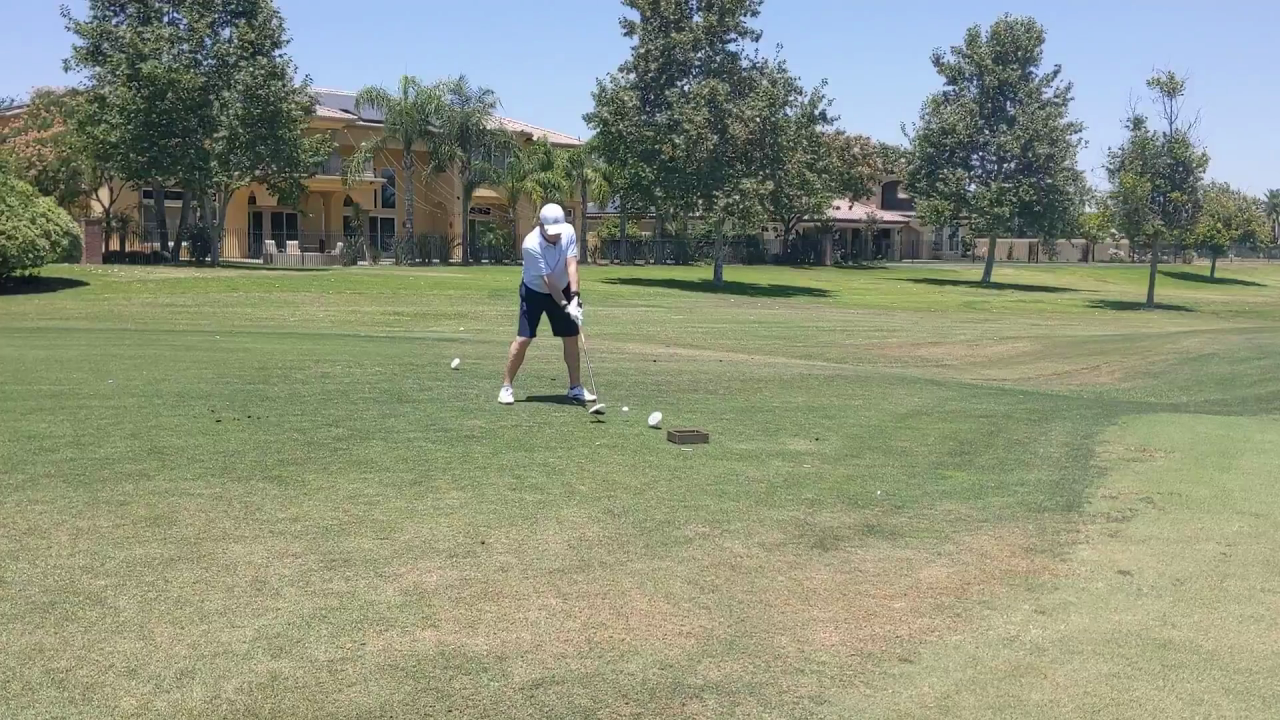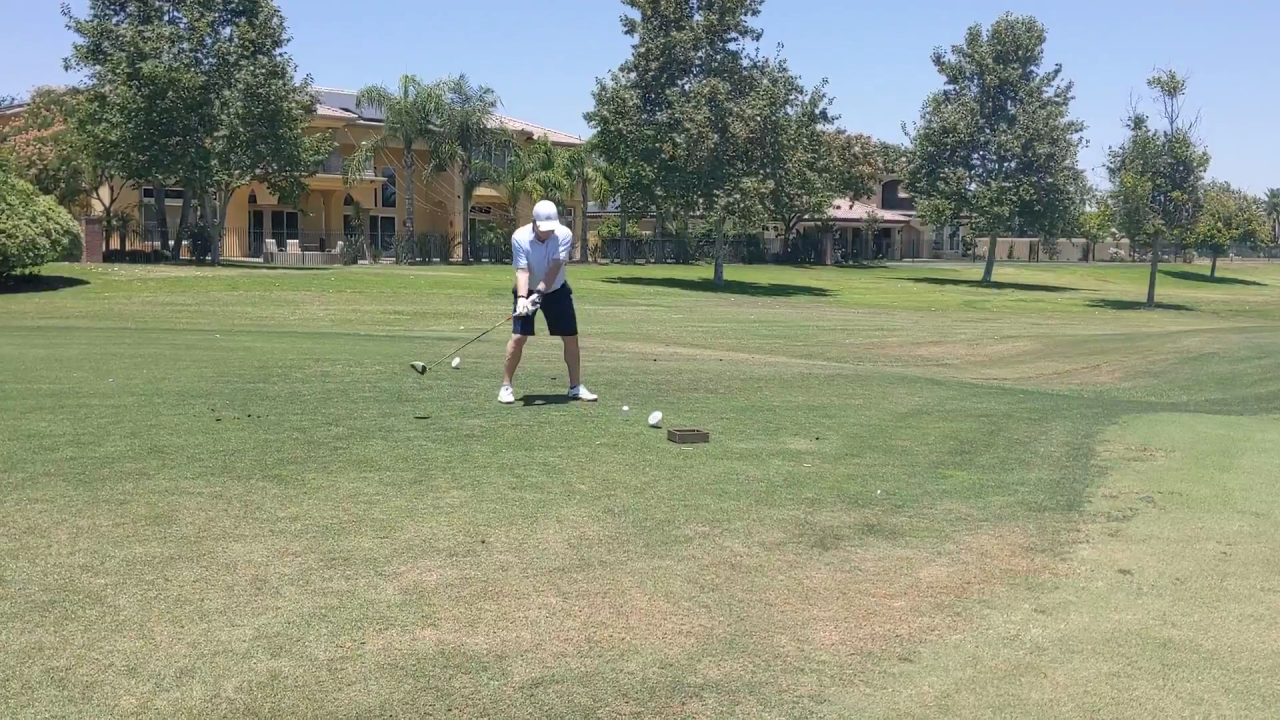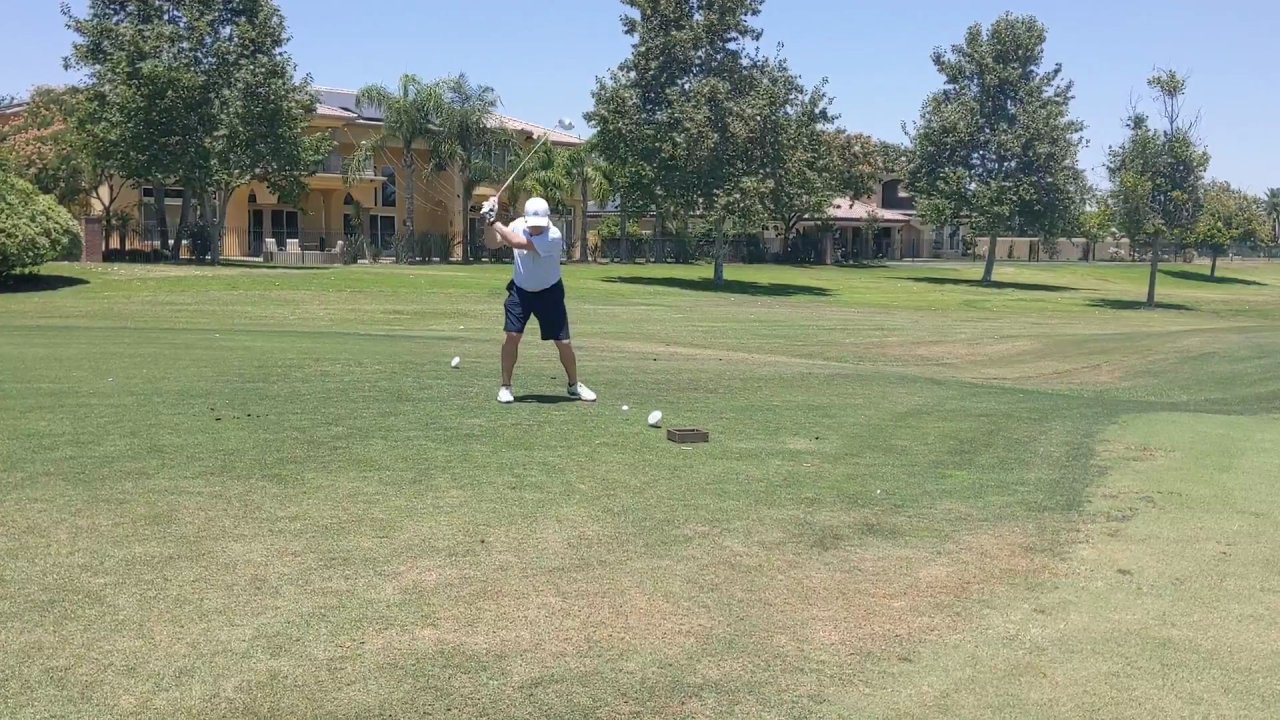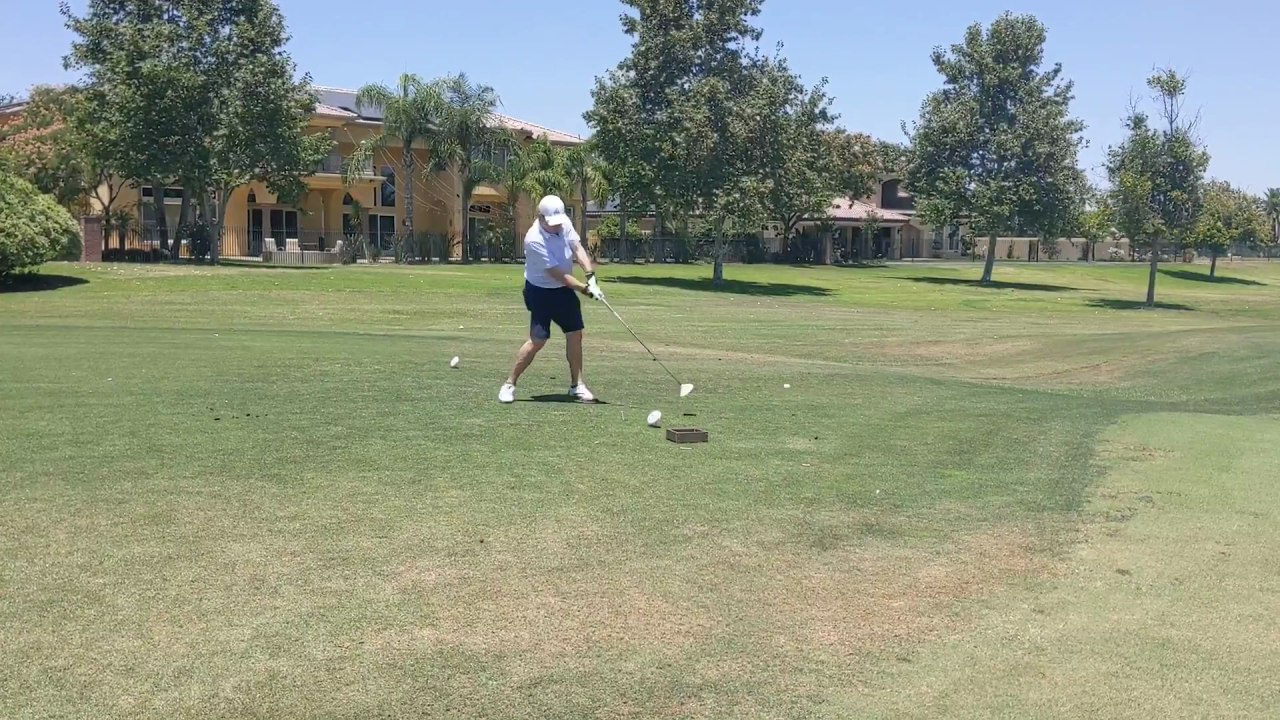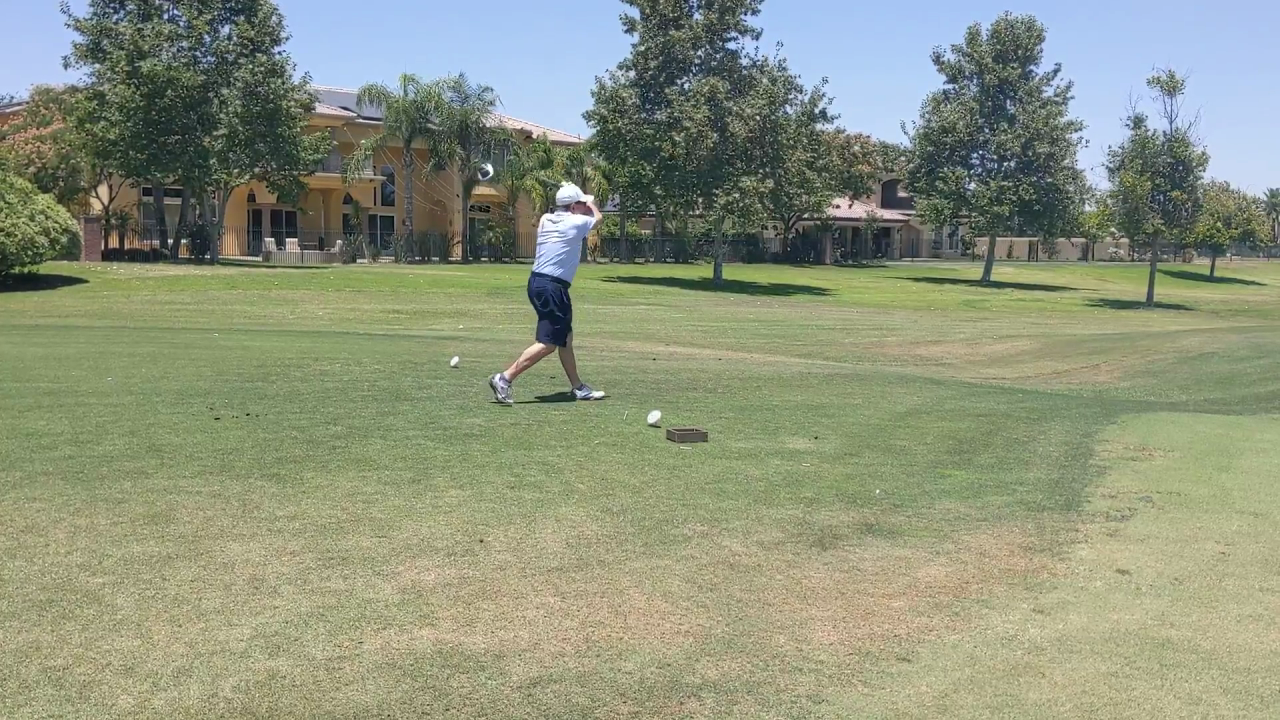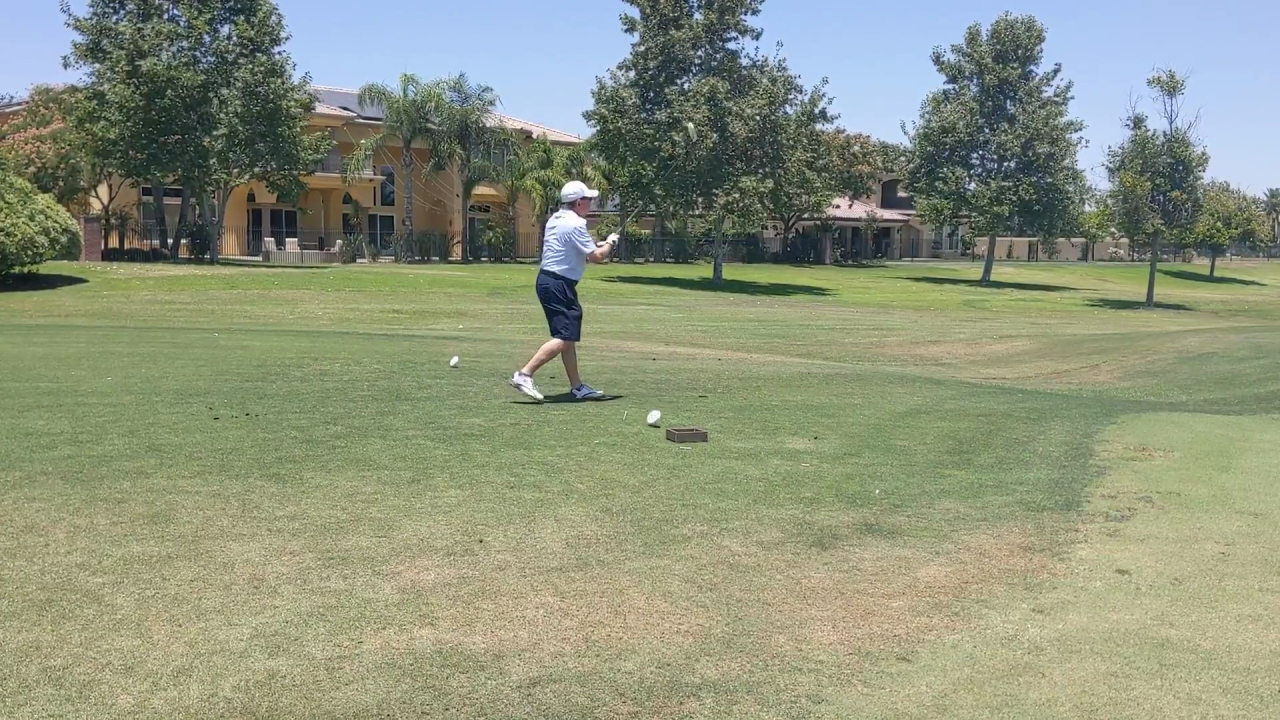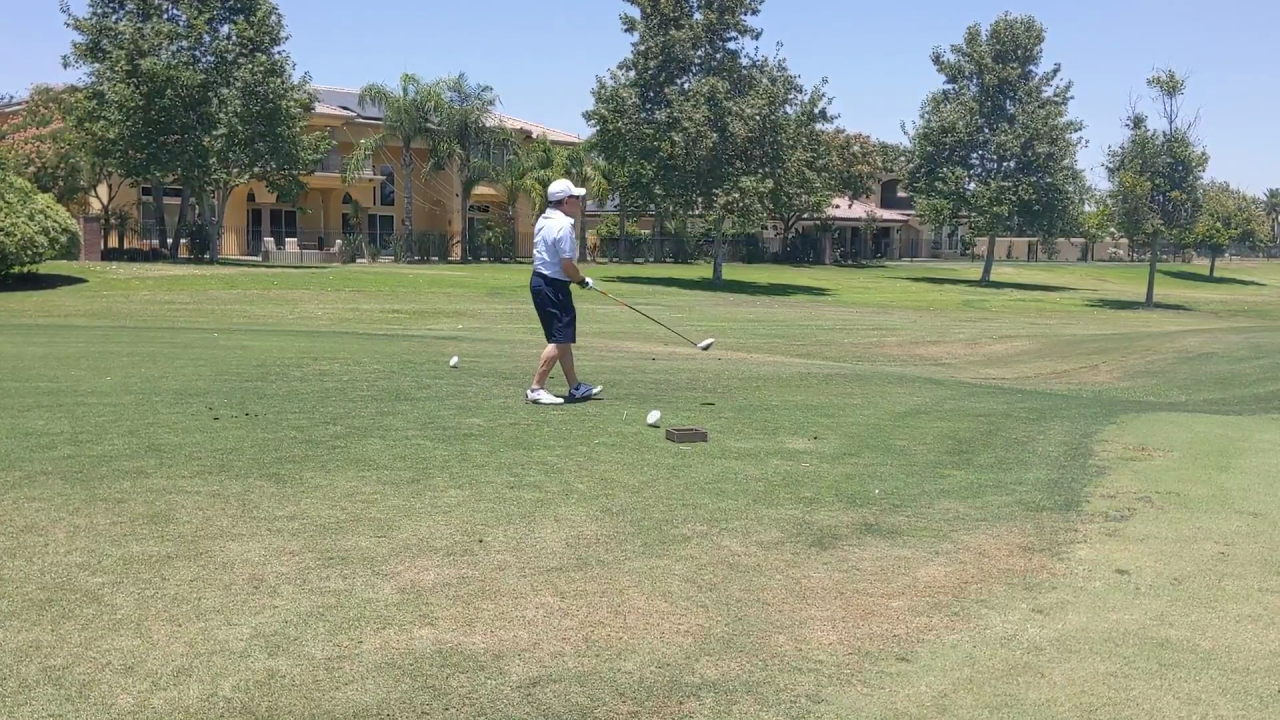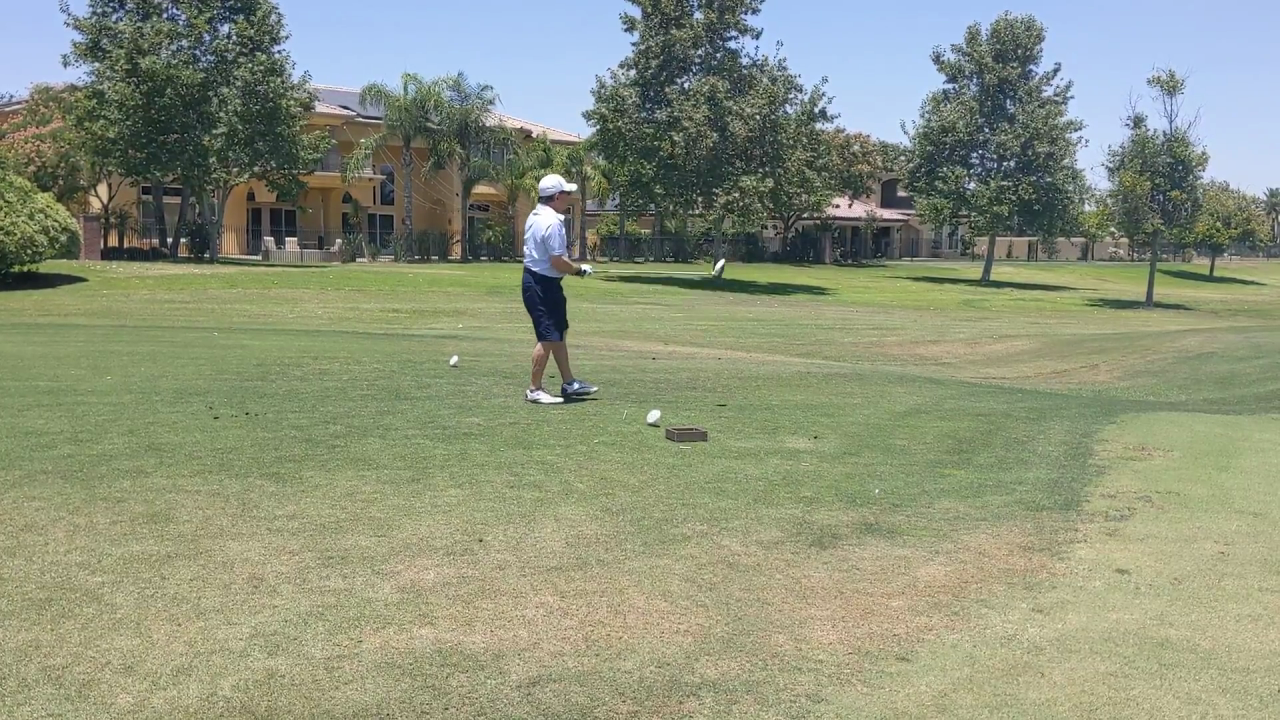
dt=0.4s
person 1, frame 1
left shoulder: (569, 232)
right shoulder: (531, 245)
left elbow: (571, 266)
right elbow: (547, 280)
left wrist: (575, 296)
right wrist: (565, 305)
left hip: (562, 290)
right hip: (534, 292)
left knee: (571, 338)
right knee: (523, 339)
left ankle: (575, 387)
right ankle: (507, 386)
person 1, frame 2
left shoulder: (564, 234)
right shoulder: (520, 237)
left elbow: (553, 270)
right elbow: (522, 272)
left wrist: (537, 295)
right wrist: (522, 298)
left hip: (556, 289)
right hip: (528, 290)
left knee: (571, 338)
right knee: (518, 337)
left ankle: (576, 387)
right ankle: (506, 386)
person 1, frame 3
left shoulder: (553, 236)
right shoulder: (518, 225)
left elbow: (515, 242)
right elbow: (493, 244)
left wrist: (492, 222)
right wrist: (490, 218)
left hip: (549, 293)
right hip: (520, 291)
left knee: (563, 343)
right knee: (511, 336)
left ankle: (574, 385)
right ankle: (505, 386)
person 1, frame 4
left shoulder: (565, 225)
right shoulder: (533, 239)
left elbow: (579, 251)
right elbow: (559, 274)
left wrist: (590, 276)
right wrist: (585, 288)
left hip: (563, 291)
right hip: (539, 293)
left knee: (575, 334)
right knee: (538, 340)
left ankle: (577, 385)
right ankle: (510, 384)
person 1, frame 5
left shoulder: (546, 220)
right shoulder: (576, 223)
right elbow: (597, 217)
right wrist: (588, 201)
left hip: (539, 283)
right hip: (551, 288)
left knee: (565, 337)
right knee: (547, 343)
left ankle: (578, 388)
right ankle: (504, 379)
person 1, frame 6
left shoulder: (557, 219)
right shoulder: (574, 224)
right elbow: (596, 256)
left wrist: (600, 243)
right wrist: (610, 243)
left hip: (550, 281)
right hip: (558, 285)
left knee: (569, 336)
right knee: (564, 337)
left ankle: (577, 387)
right ankle: (524, 374)
person 1, frame 7
left shoulder: (544, 220)
right shoulder: (562, 225)
right elbow: (567, 265)
left wrist: (577, 279)
right wrist: (583, 281)
left hip: (543, 282)
right hip: (552, 287)
left knee: (563, 339)
right knee: (559, 340)
left ankle: (575, 387)
right ankle: (536, 389)
person 1, frame 8
left shoulder: (536, 216)
right shoulder: (551, 222)
right elbow: (557, 261)
left wrist: (572, 266)
right wrist: (579, 269)
left hip: (537, 280)
right hip: (542, 284)
left knee: (558, 333)
right knee: (548, 337)
left ankle: (569, 383)
right ankle: (534, 390)
